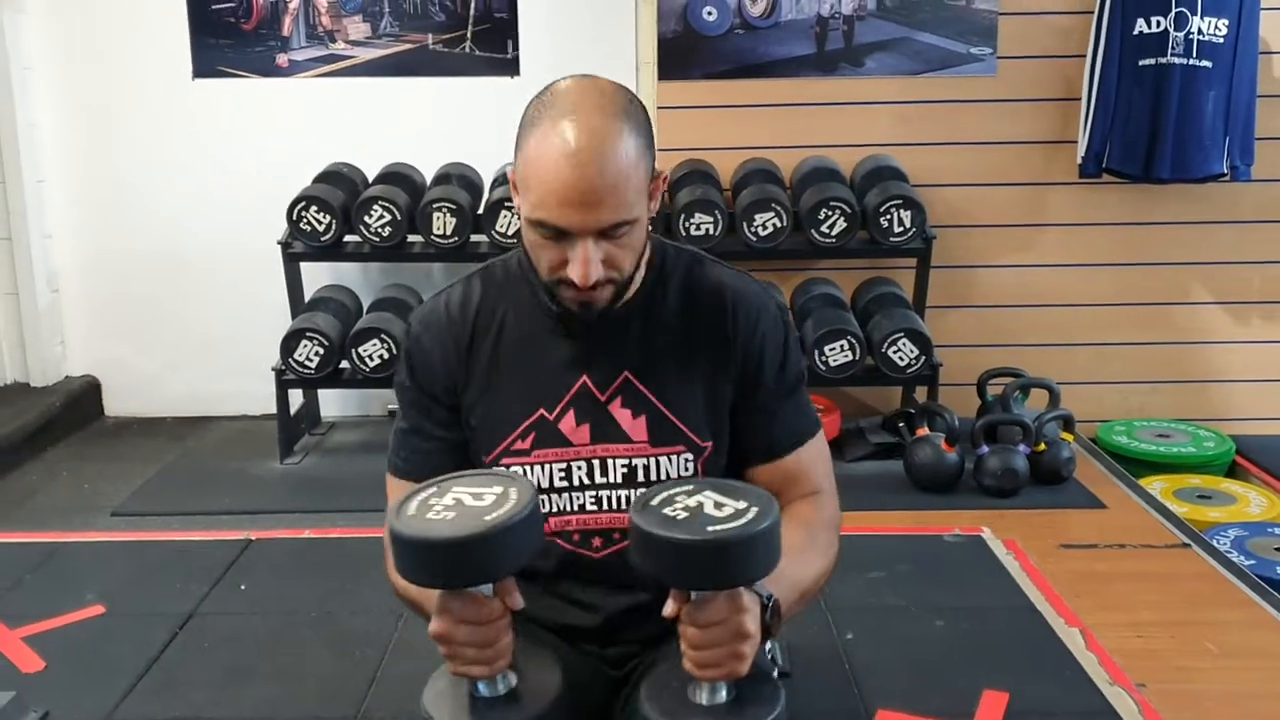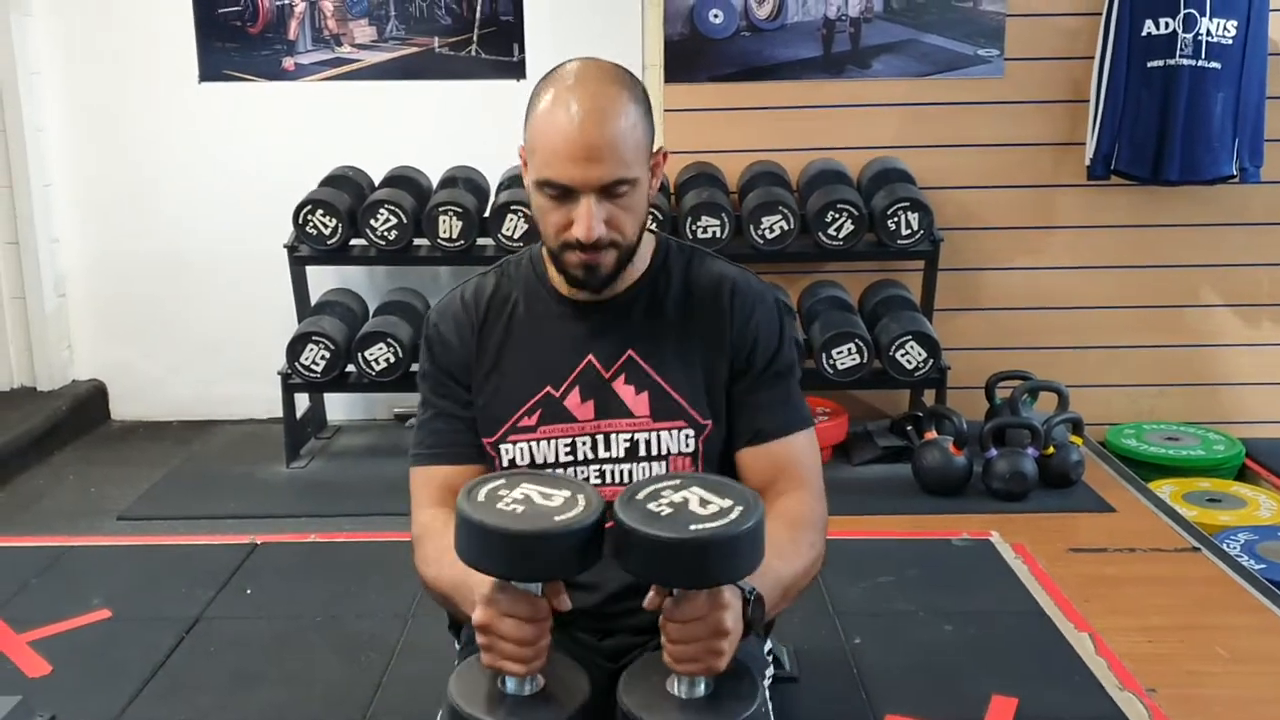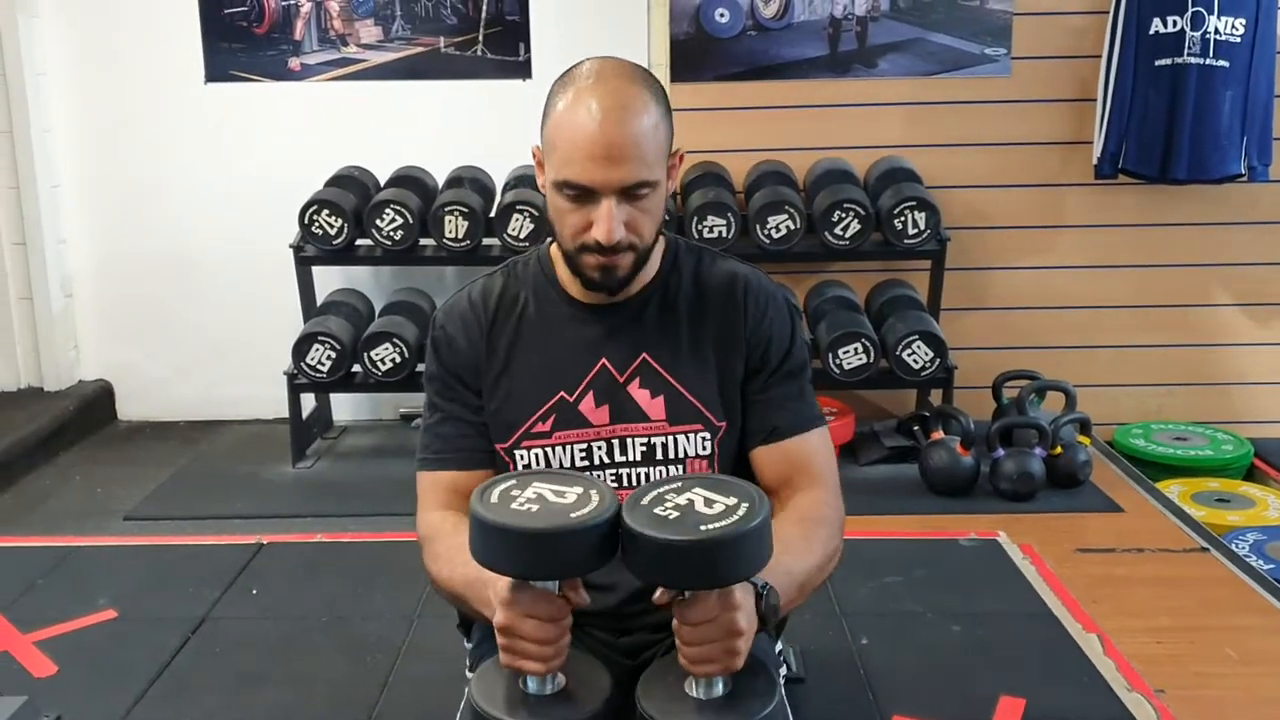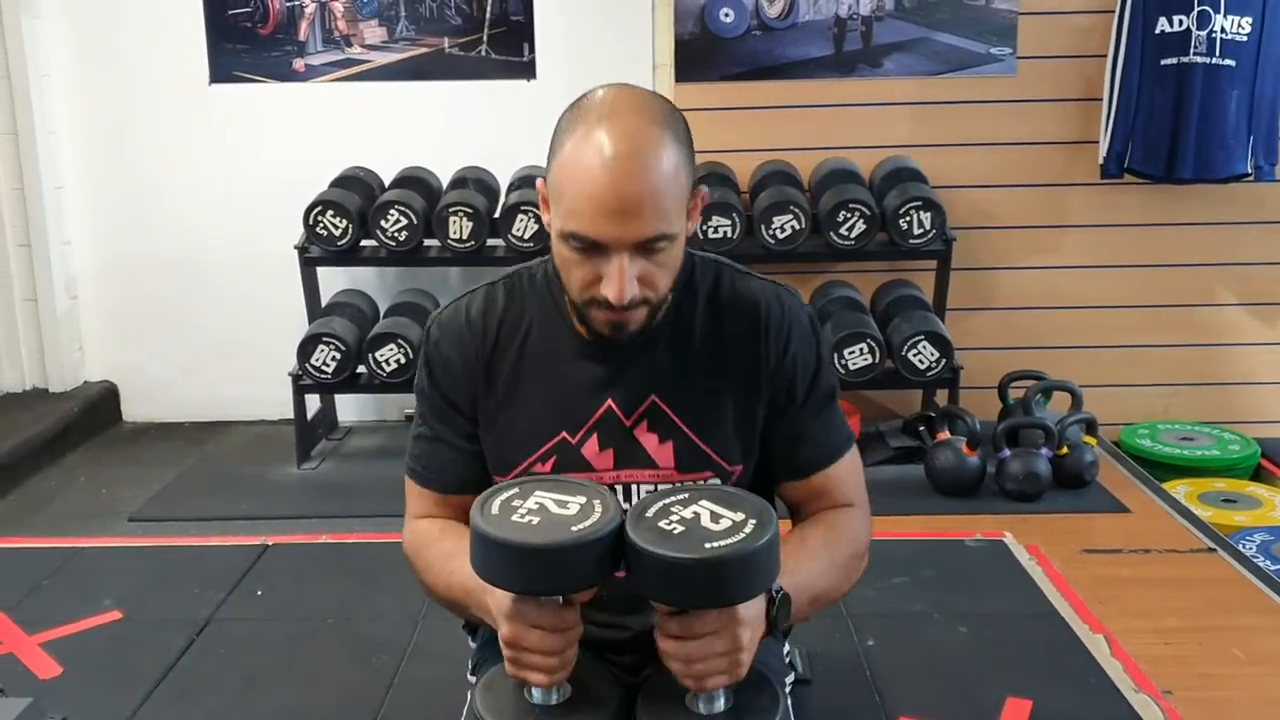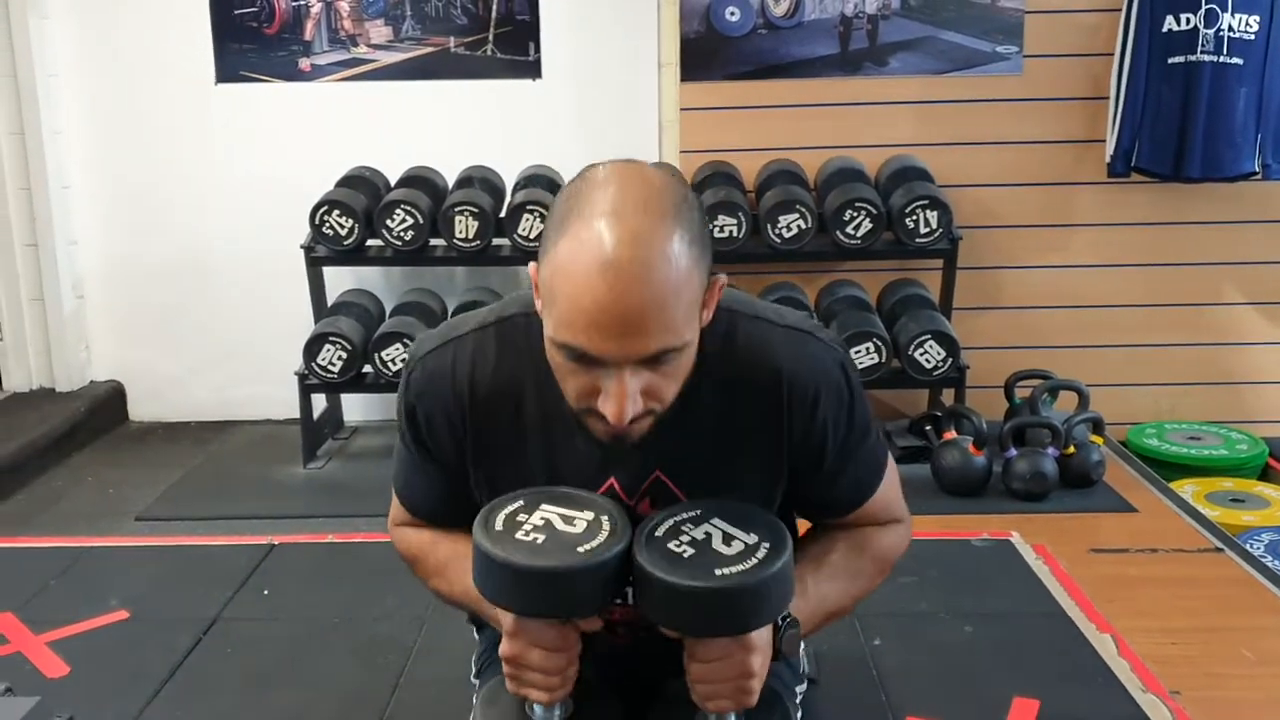
dt=0.3s
person 1, frame 1
left shoulder: (741, 317)
right shoulder: (448, 331)
left elbow: (809, 502)
left wrist: (757, 600)
right wrist: (448, 593)
left hip: (689, 638)
right hip: (527, 638)
person 1, frame 2
left shoulder: (737, 310)
right shoulder: (465, 322)
left elbow: (795, 500)
right elbow: (439, 512)
left wrist: (742, 596)
right wrist: (482, 591)
left hip: (690, 635)
right hip: (529, 637)
person 1, frame 3
left shoulder: (748, 308)
right shoulder: (473, 323)
left elbow: (812, 499)
right elbow: (444, 514)
left wrist: (754, 592)
right wrist: (498, 592)
left hip: (704, 632)
right hip: (539, 637)
person 1, frame 4
left shoulder: (769, 326)
right shoulder: (468, 337)
left elbow: (842, 515)
right elbow: (431, 521)
left wrist: (765, 602)
right wrist: (497, 598)
left hip: (712, 643)
right hip: (542, 647)
person 1, frame 5
left shoulder: (798, 371)
right shoulder: (451, 375)
left elbow: (878, 523)
right elbow: (418, 525)
left wrist: (772, 618)
right wrist: (507, 602)
left hip: (725, 657)
right hip: (542, 658)
